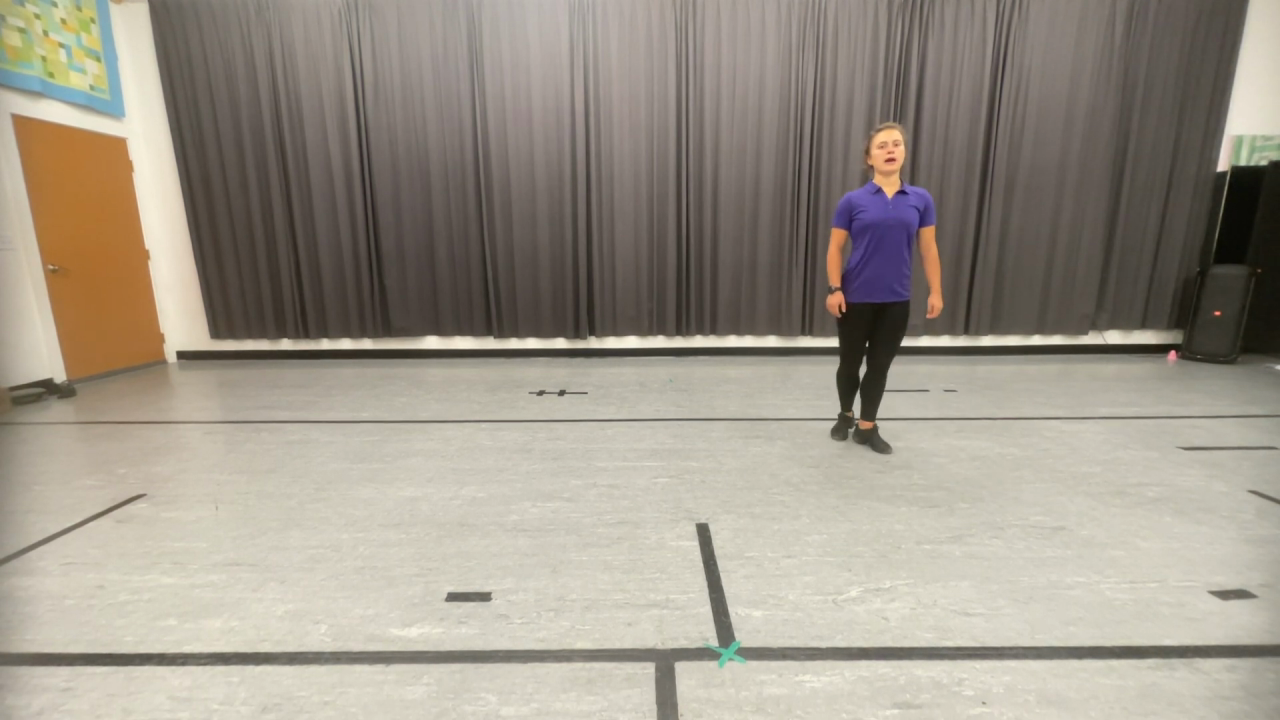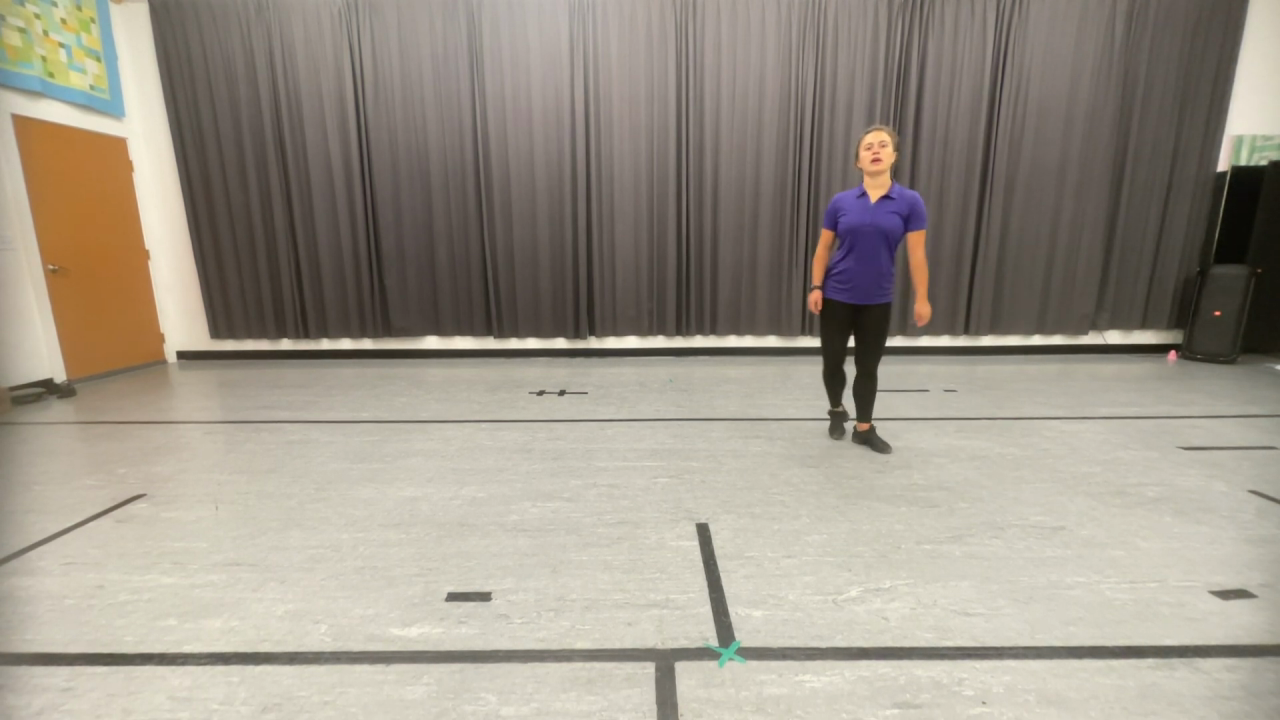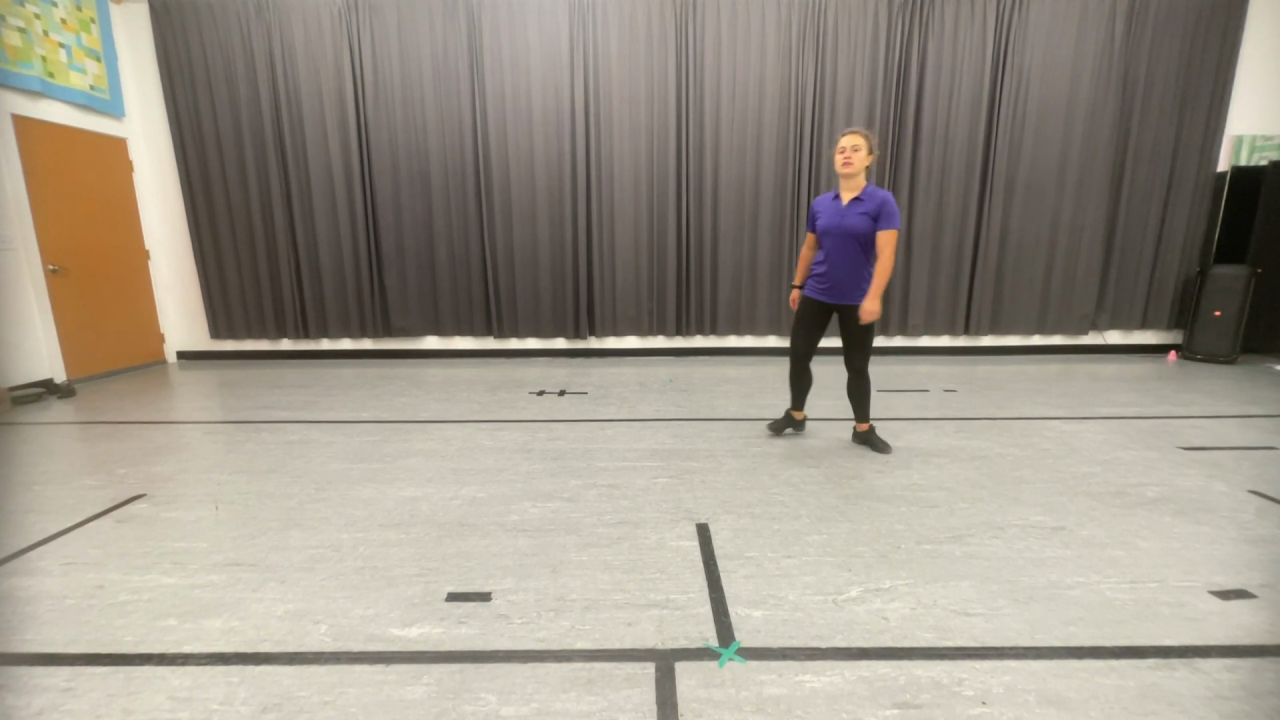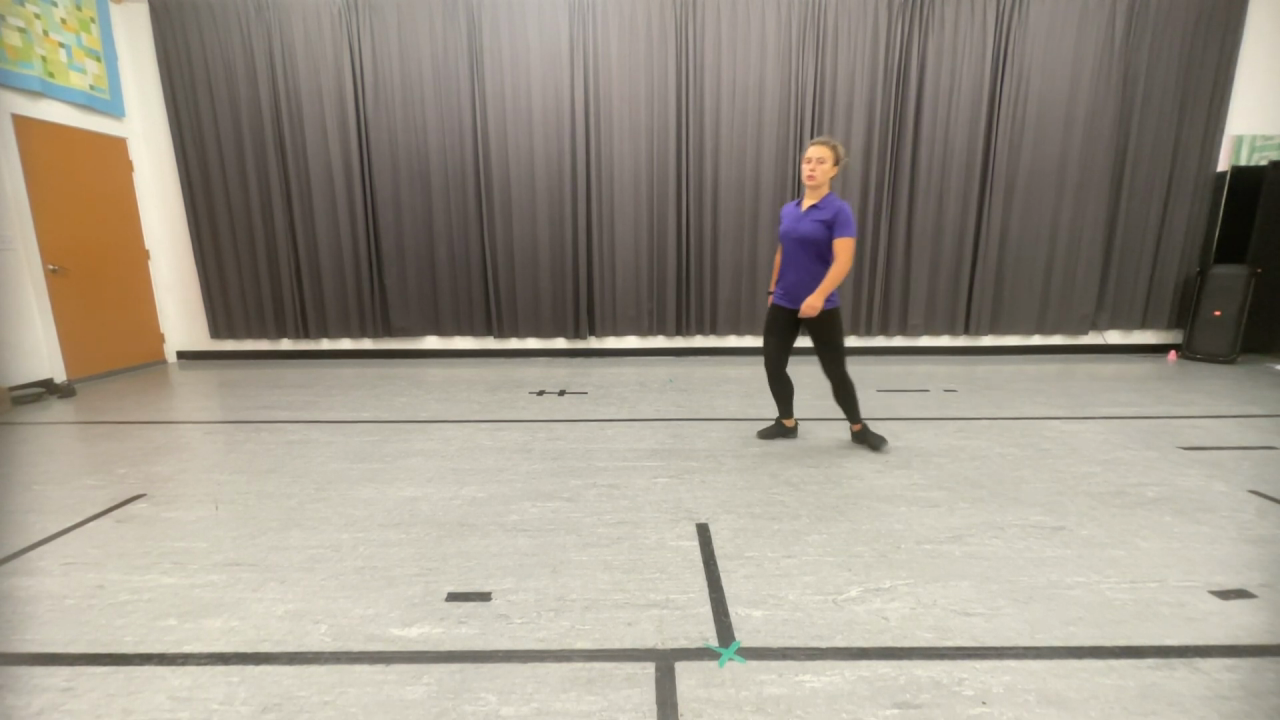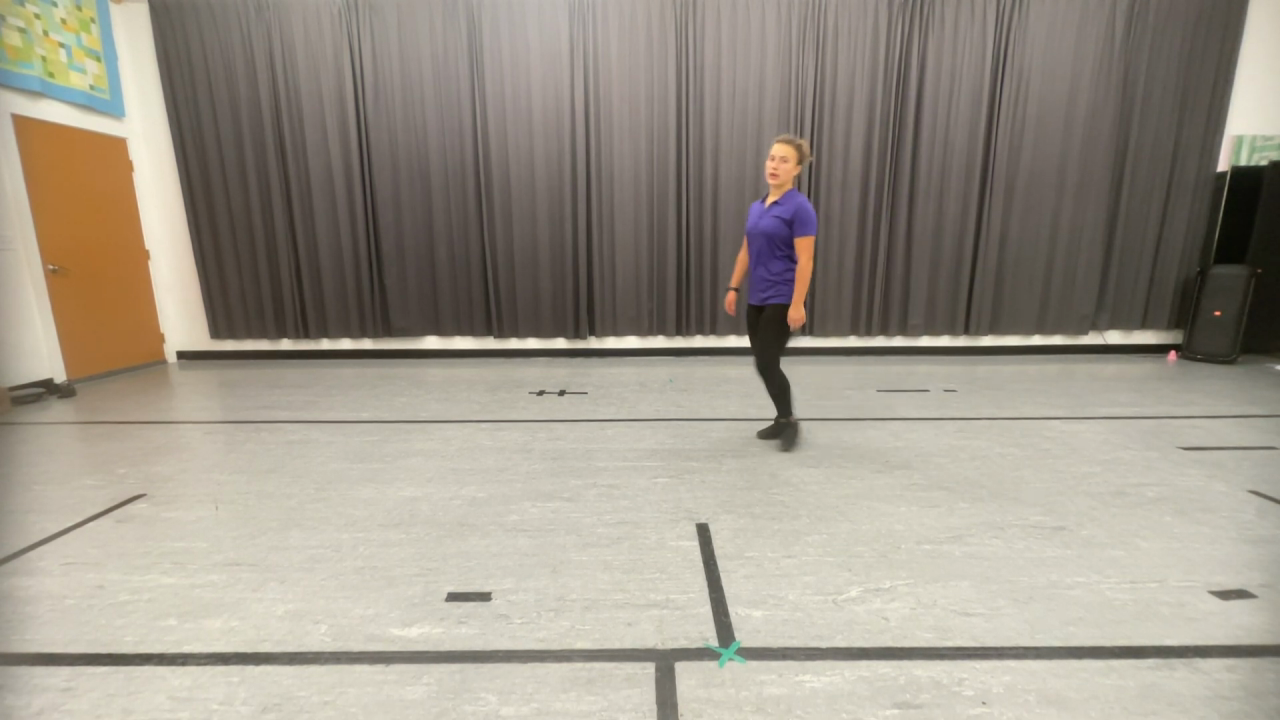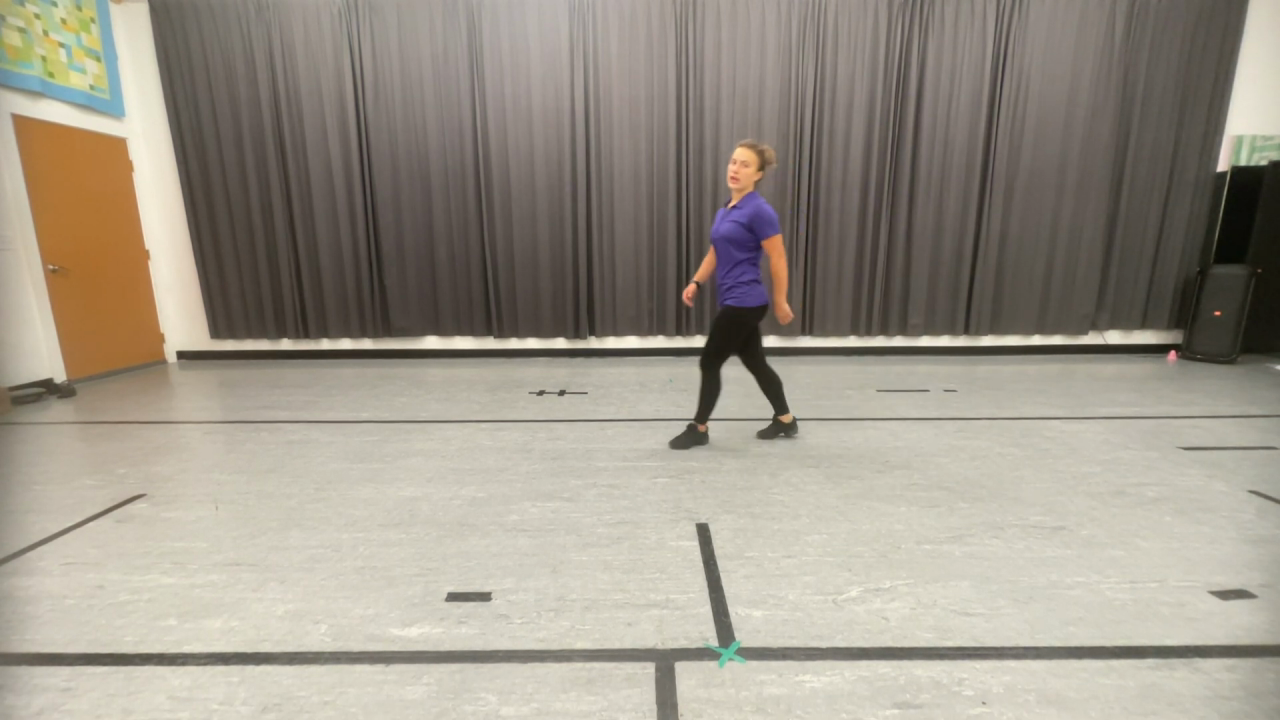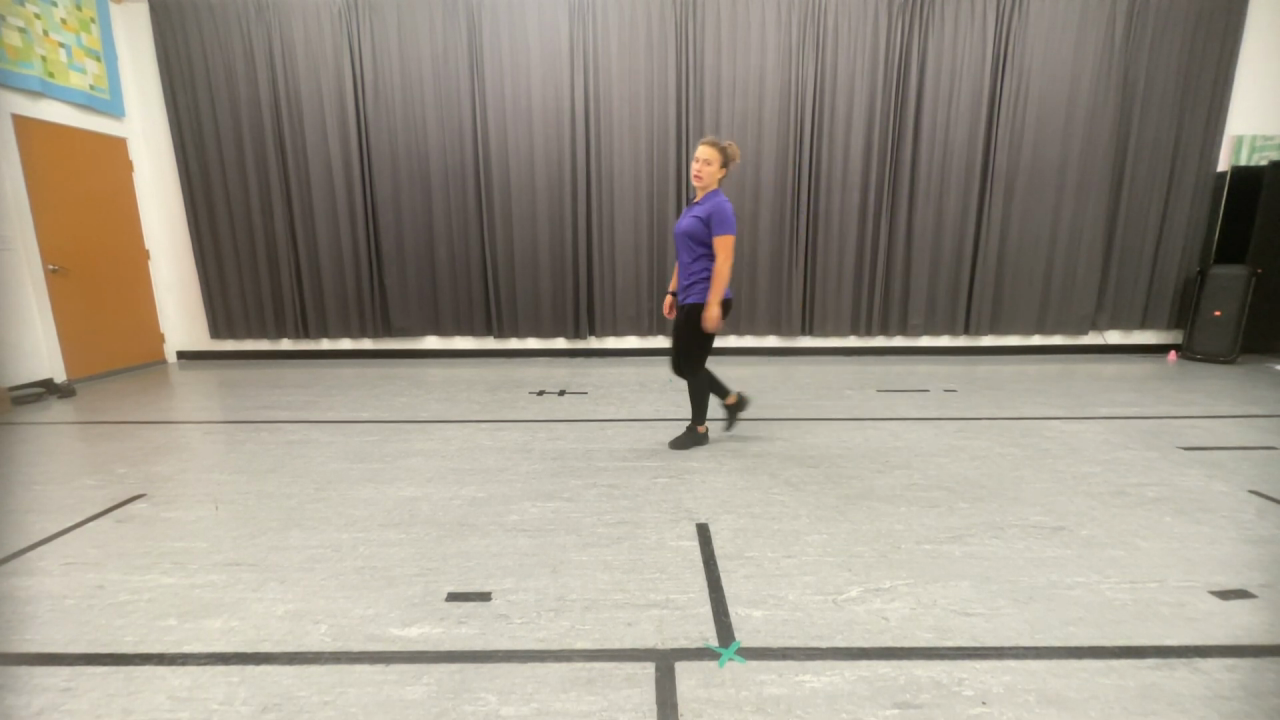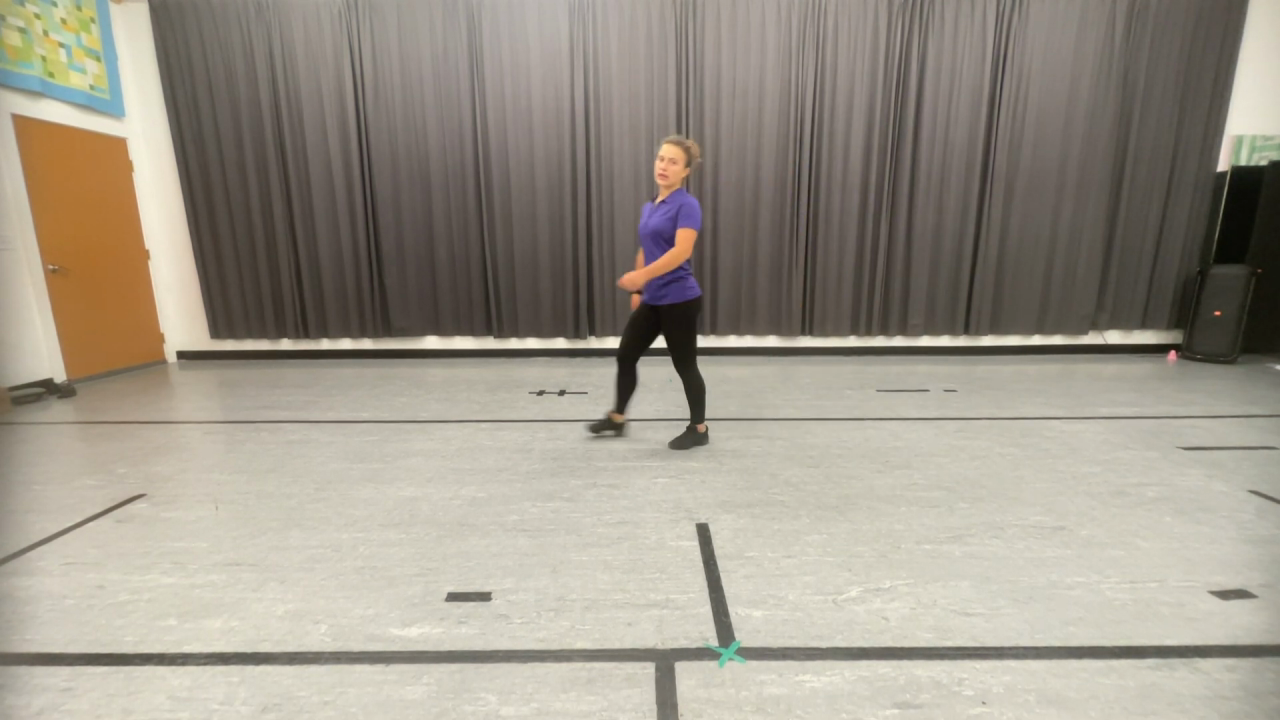
dt=0.2s
person 1, frame 1
left shoulder: (920, 199)
right shoulder: (853, 200)
left elbow: (928, 249)
right elbow: (835, 248)
left wrist: (936, 292)
right wrist: (835, 289)
left hip: (896, 298)
right hip: (857, 296)
left knee: (880, 365)
right knee: (852, 360)
left ankle: (867, 427)
right ankle: (846, 416)
person 1, frame 2
left shoulder: (910, 202)
right shoulder: (840, 202)
left elbow: (916, 253)
right elbow: (824, 248)
left wrist: (922, 298)
right wrist: (816, 287)
left hip: (877, 300)
right hip: (838, 295)
left knee: (868, 365)
right knee: (832, 359)
left ankle: (864, 428)
right ankle: (837, 411)
person 1, frame 3
left shoulder: (882, 202)
right shoulder: (820, 205)
left elbow: (885, 255)
left wrist: (874, 297)
right wrist: (797, 285)
left hip: (856, 299)
right hip: (817, 295)
left knee: (857, 366)
right knee: (799, 355)
left ankle: (863, 429)
right ankle: (795, 415)
person 1, frame 4
left shoulder: (838, 211)
right shoulder: (787, 211)
left elbow: (842, 261)
left wrist: (818, 296)
right wrist: (773, 291)
left hip: (821, 306)
right hip: (784, 303)
left knee: (835, 370)
right knee: (773, 364)
left ankle: (859, 428)
right ankle: (787, 422)
person 1, frame 5
left shoulder: (800, 207)
right shoulder: (757, 207)
left elbow: (805, 260)
left wrist: (797, 304)
right wrist: (733, 287)
left hip: (782, 301)
right hip: (759, 300)
left knee: (767, 363)
right knee: (766, 364)
left ankle: (790, 422)
right ankle: (783, 420)
person 1, frame 6
left shoulder: (759, 210)
right shoulder: (724, 211)
left elbow: (777, 260)
right elbow: (715, 254)
left wrist: (781, 301)
right wrist: (695, 282)
left hip: (744, 303)
right hip: (735, 302)
left knee: (709, 362)
right knee: (755, 362)
left ankle: (699, 428)
right ankle: (785, 419)
person 1, frame 7
left shoulder: (719, 207)
right shoulder: (693, 206)
left elbow: (724, 259)
left wrist: (715, 304)
right wrist: (672, 292)
left hip: (704, 301)
right hip: (690, 298)
left knee: (689, 364)
right knee: (685, 364)
left ankle: (698, 429)
right ankle: (732, 400)
person 1, frame 8
left shoulder: (687, 205)
right shoulder: (649, 207)
left elbow: (682, 251)
left wrist: (641, 277)
right wrist: (638, 290)
left hip: (680, 300)
right hip: (653, 300)
left knee: (684, 364)
right knee: (626, 355)
left ankle: (698, 428)
right ankle: (617, 418)
